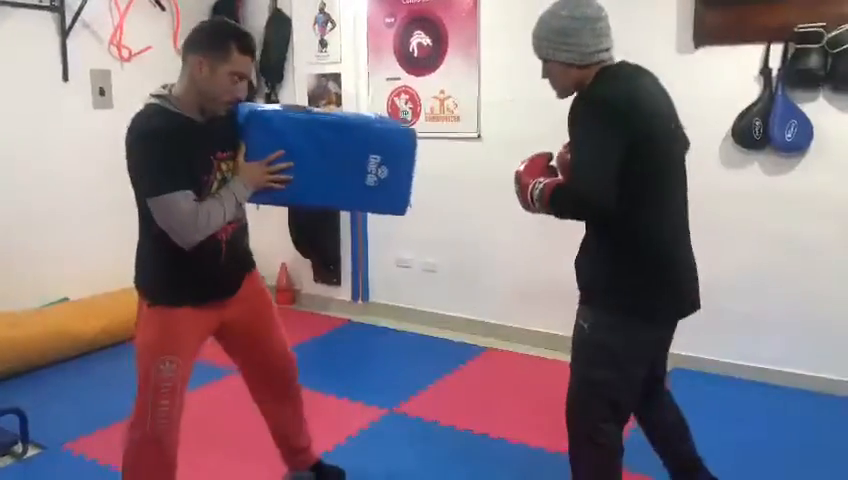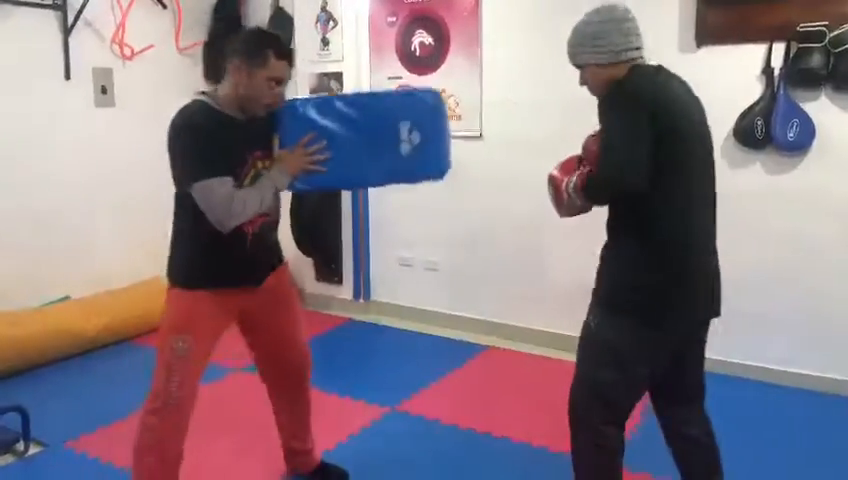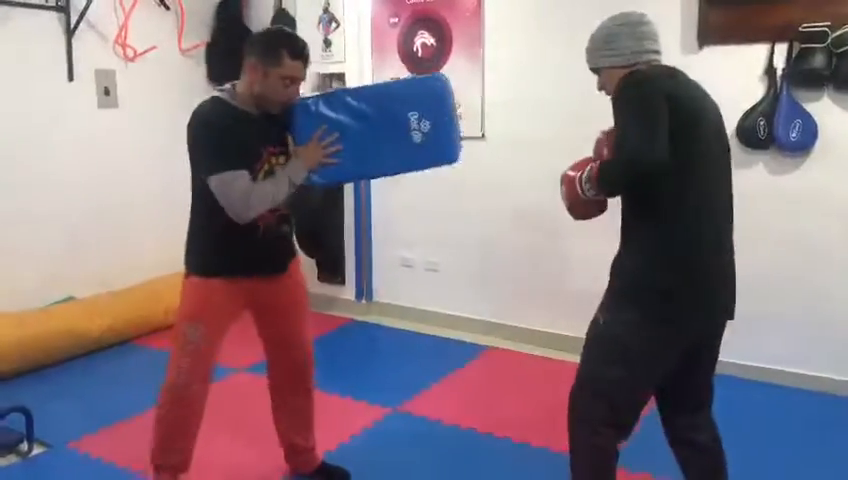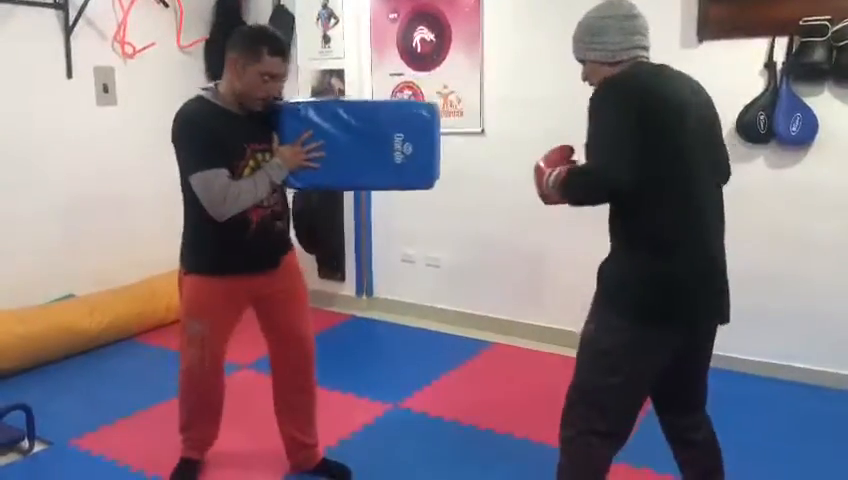
dt=0.2s
person 1, frame 1
left shoulder: (598, 101)
right shoulder: (640, 84)
left elbow: (590, 198)
left wrist: (538, 189)
left hip: (626, 284)
right hip: (667, 277)
left knee: (593, 412)
right knee: (648, 391)
person 1, frame 2
left shoulder: (625, 92)
right shoulder: (676, 91)
left elbow: (622, 178)
left wrist: (578, 183)
left hip: (640, 285)
right hip: (693, 282)
left knee: (594, 410)
right knee: (682, 404)
person 1, frame 3
left shoulder: (642, 88)
right shoulder: (693, 94)
left elbow: (641, 160)
left wrist: (591, 179)
left hip: (656, 282)
right hip: (709, 283)
left knee: (596, 410)
right knee: (689, 412)
person 1, frame 4
left shoulder: (619, 94)
right shoulder: (690, 91)
left elbow: (609, 178)
left wrist: (558, 178)
left hip: (644, 286)
right hip: (702, 284)
left knee: (590, 424)
right knee: (686, 411)
person 2, frame 1
left shoulder: (227, 117)
right shoulder: (152, 131)
right elbow: (187, 228)
right wrist: (243, 184)
left hip: (237, 282)
right hip: (173, 297)
left knee: (278, 373)
right knee: (157, 418)
person 2, frame 2
left shoulder: (269, 118)
right shoulder: (193, 126)
right elbow: (226, 212)
right wrist: (284, 172)
left hip: (265, 273)
right hip: (201, 281)
left knee: (291, 369)
right knee: (171, 397)
person 2, frame 3
left shoulder: (285, 115)
right shoulder: (211, 120)
right elbow: (241, 203)
right wrist: (298, 166)
left hip: (279, 264)
right hip: (215, 270)
left knee: (294, 365)
right knee: (186, 380)
person 2, frame 4
left shoulder: (272, 113)
right shoulder: (195, 120)
left elbow: (308, 164)
right elbow: (221, 202)
right wrist: (280, 165)
left hip: (275, 259)
right hip: (212, 269)
left knee: (297, 357)
right knee: (201, 369)
